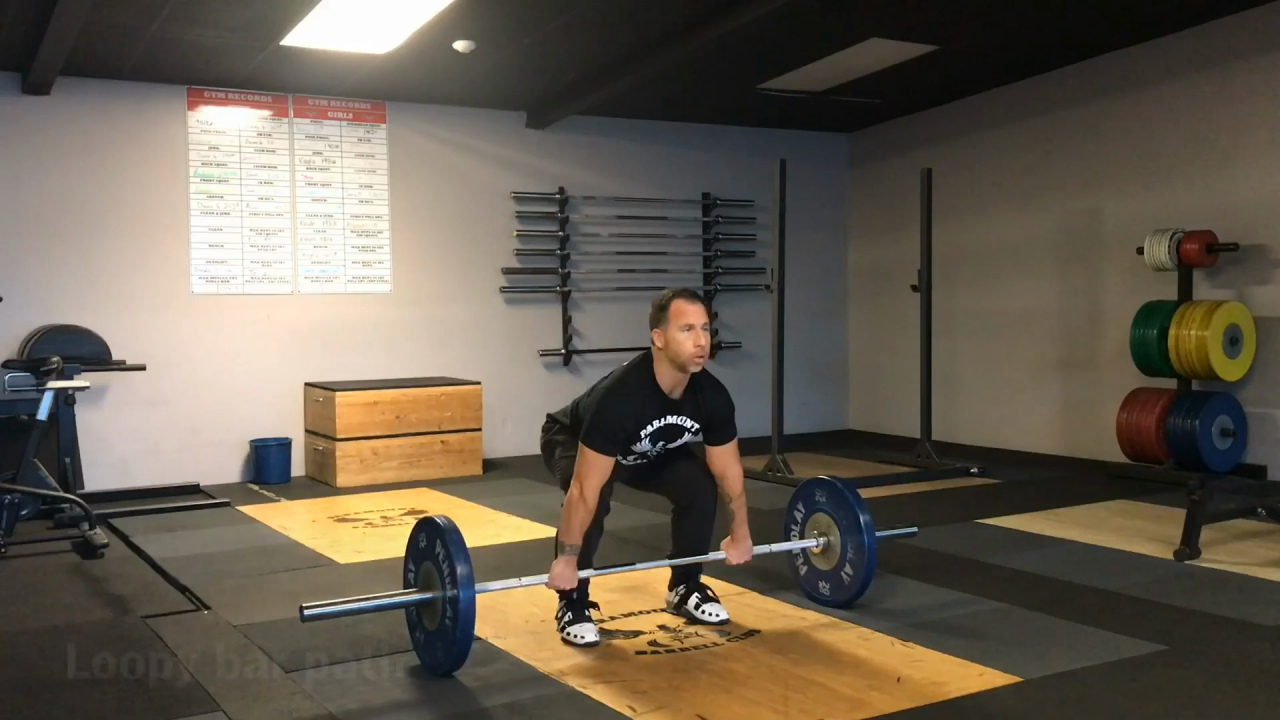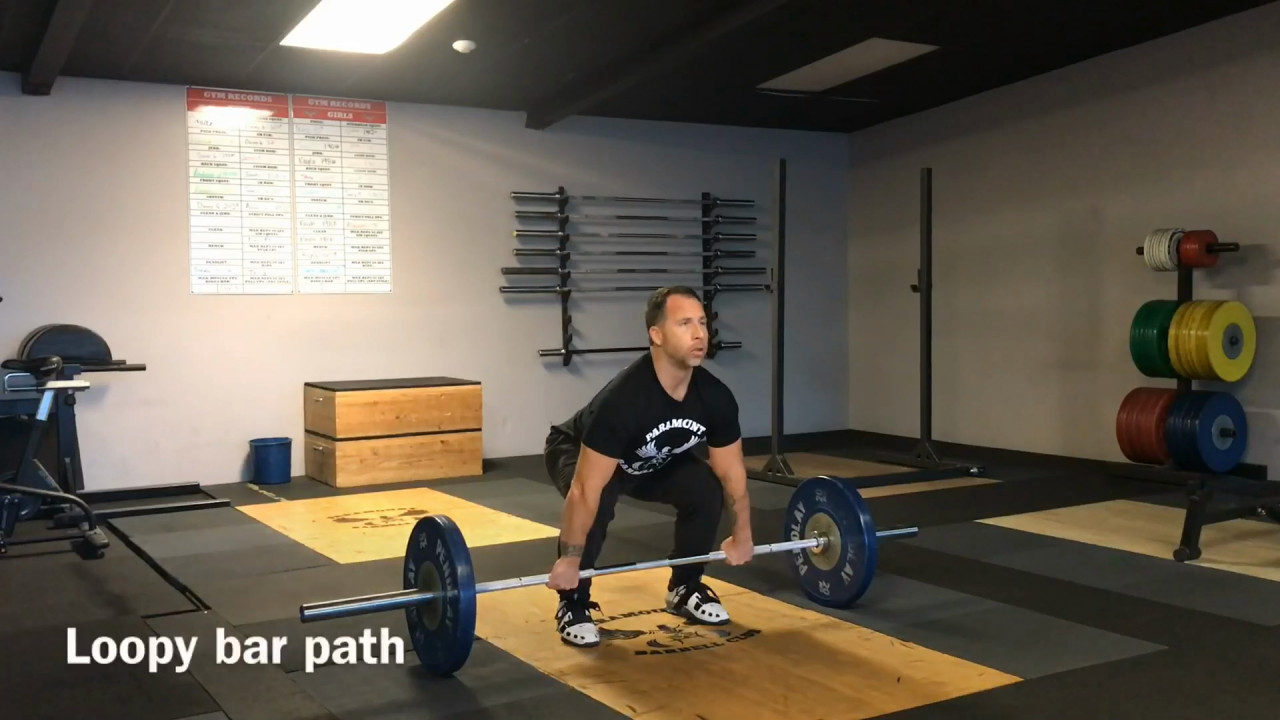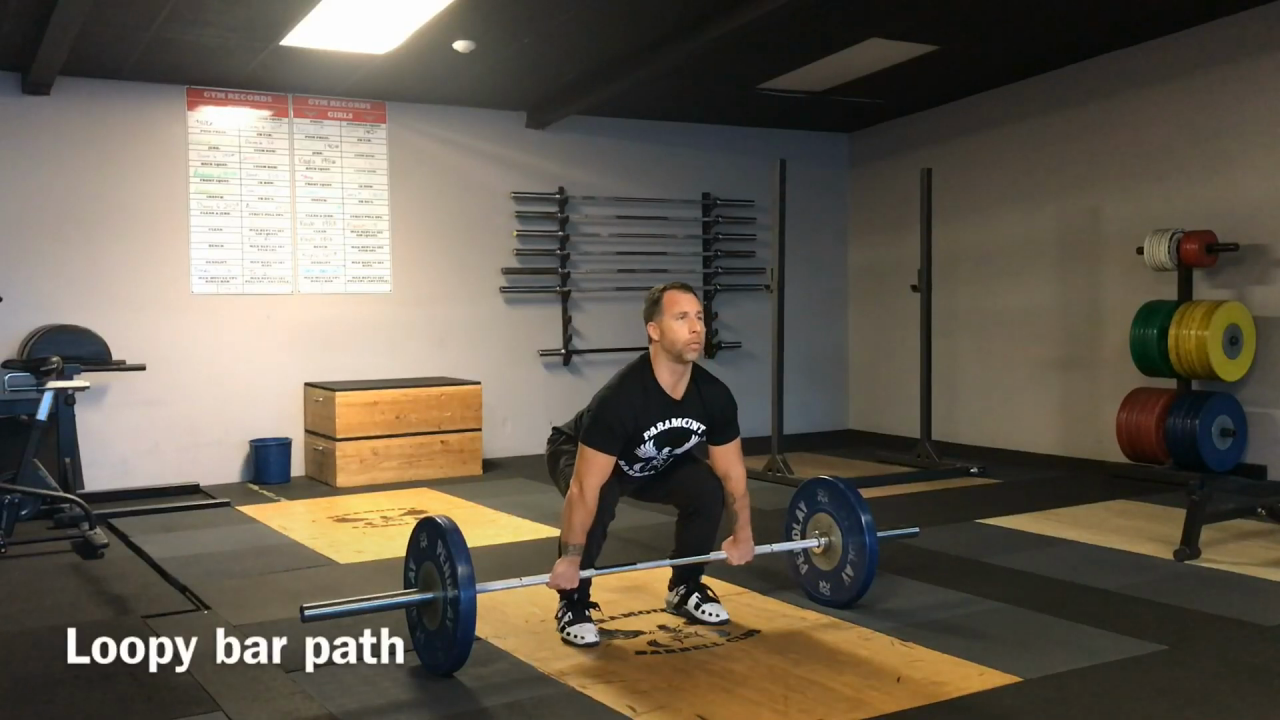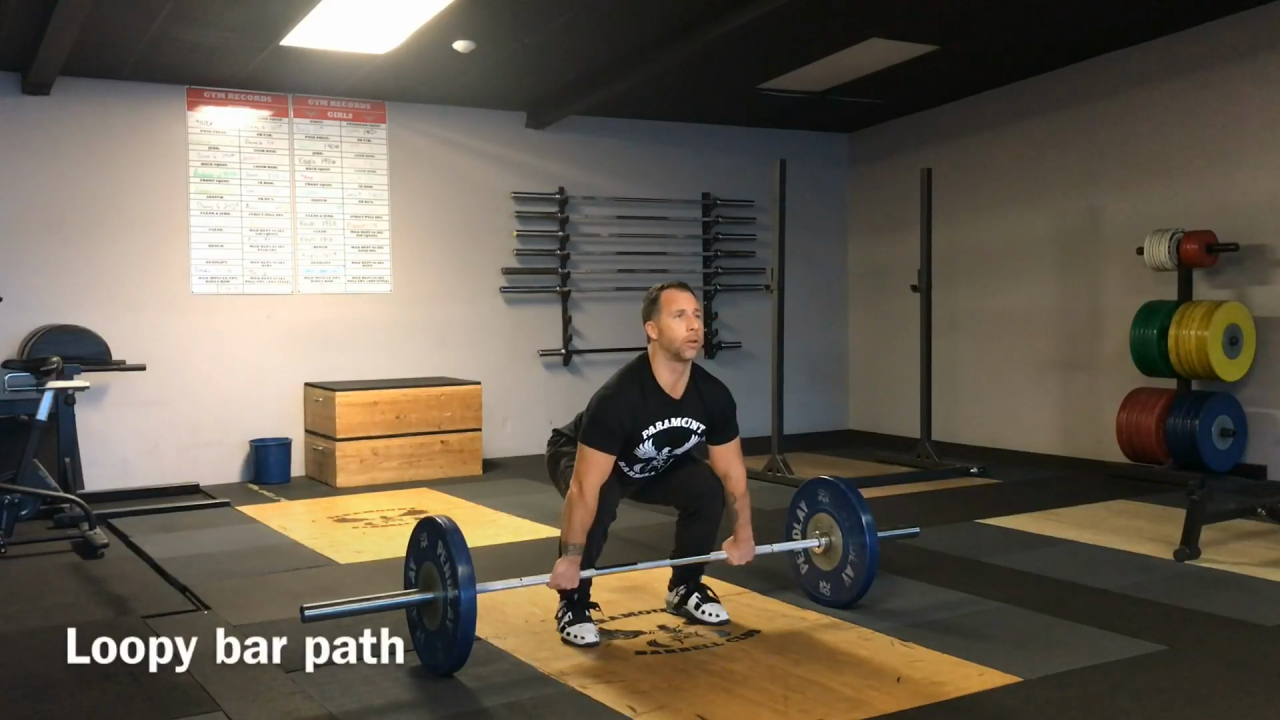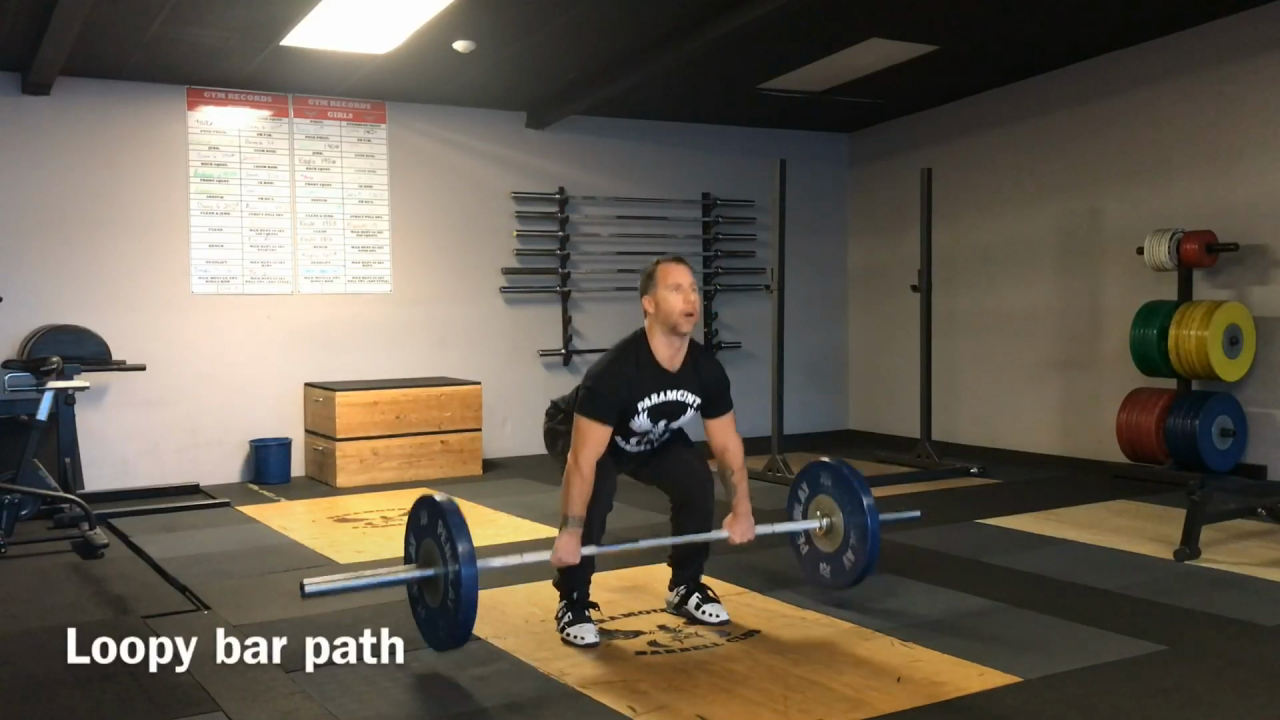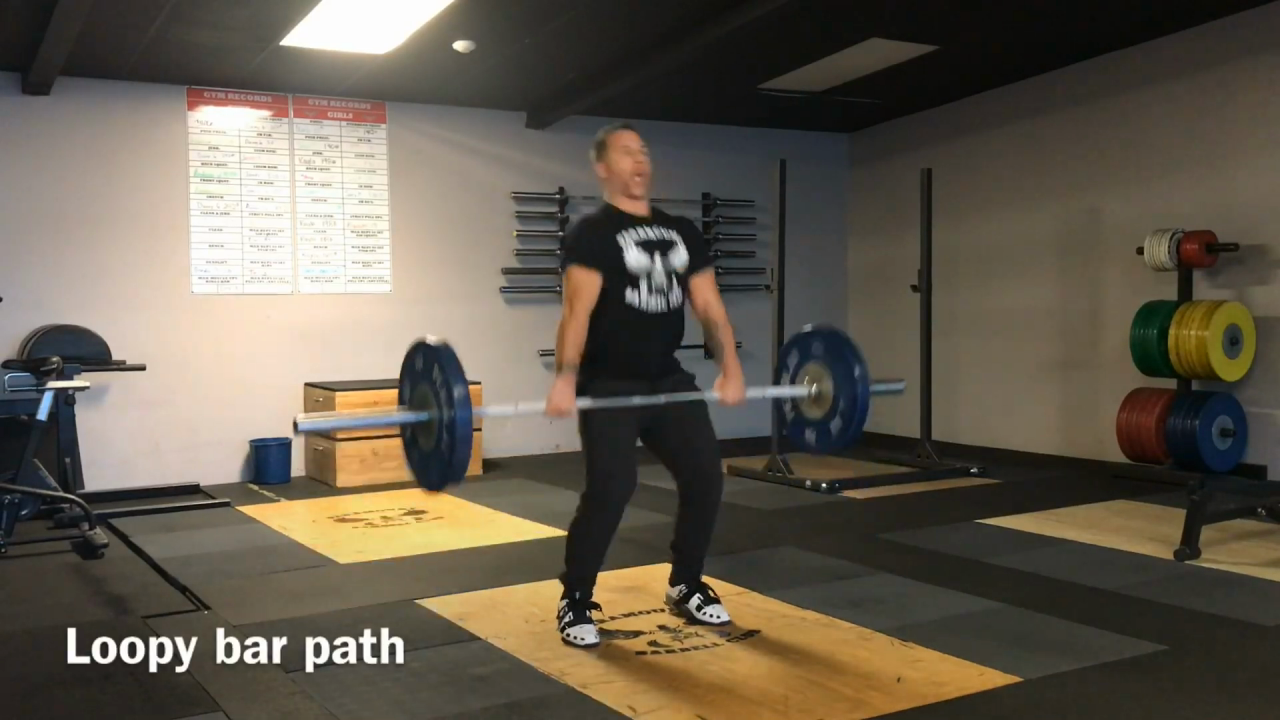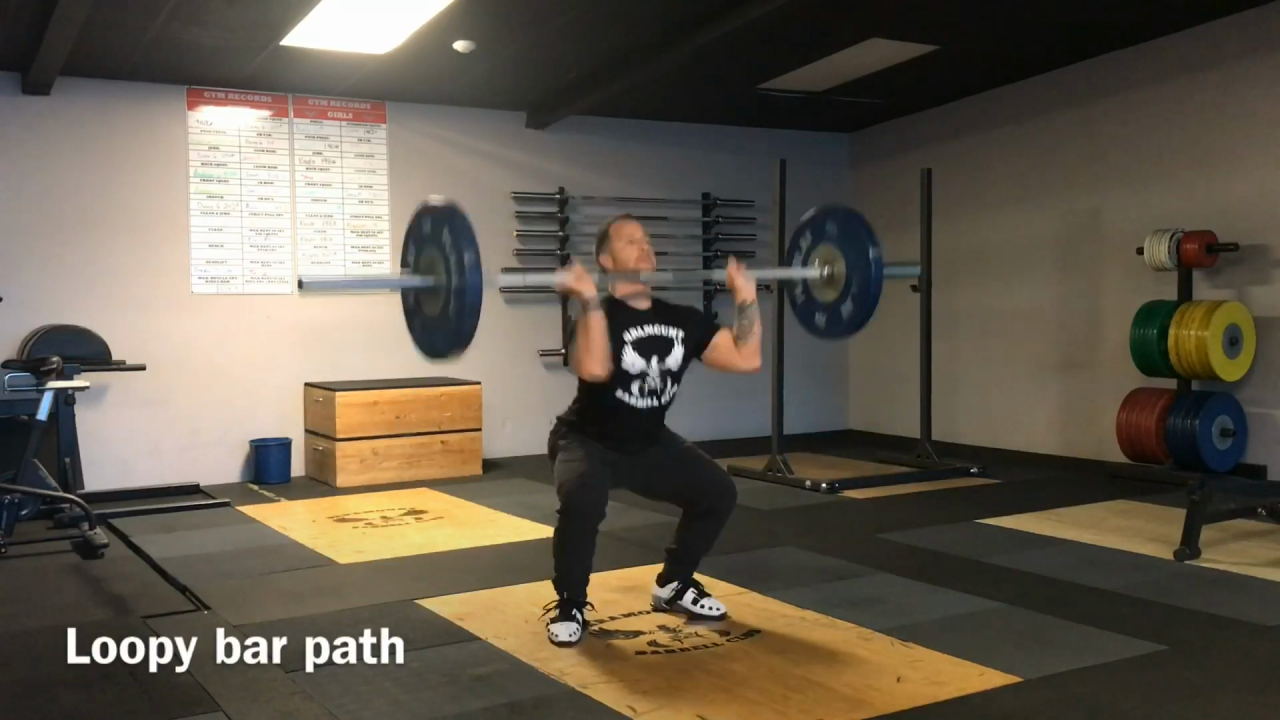
dt=0.5s
person 1, frame 1
left shoulder: (712, 395)
right shoulder: (620, 395)
left elbow: (728, 473)
right elbow: (585, 490)
left wrist: (740, 536)
right wrist: (566, 559)
right hip: (571, 439)
left knee: (700, 486)
right knee: (594, 501)
left ankle: (685, 588)
right ankle: (573, 604)
person 1, frame 2
left shoulder: (715, 397)
right shoulder: (623, 399)
left elbow: (732, 473)
right elbow: (586, 490)
left wrist: (742, 536)
right wrist: (569, 560)
left hip: (651, 460)
right hip: (576, 451)
left knee: (707, 489)
right knee: (598, 504)
left ankle: (685, 588)
right ankle: (572, 604)
person 1, frame 3
left shoulder: (714, 395)
right shoulder: (620, 397)
left elbow: (732, 472)
right elbow: (585, 489)
left wrist: (742, 536)
right wrist: (569, 560)
left hip: (653, 461)
right hip: (577, 453)
left knee: (707, 490)
right knee: (597, 504)
left ankle: (685, 589)
right ankle: (573, 605)
person 1, frame 4
left shoulder: (713, 395)
right shoulder: (619, 398)
left elbow: (731, 471)
right elbow: (585, 488)
left wrist: (743, 535)
right wrist: (570, 559)
left hip: (654, 464)
right hip: (576, 456)
left knee: (707, 490)
right knee: (598, 505)
left ankle: (685, 589)
right ankle: (573, 604)
person 1, frame 5
left shoulder: (706, 369)
right shoulder: (616, 370)
left elbow: (727, 445)
right elbow: (585, 459)
left wrist: (741, 512)
right wrist: (570, 536)
left hip: (651, 437)
right hip: (576, 429)
left knee: (697, 484)
right knee: (595, 499)
left ankle: (686, 589)
right ankle: (572, 605)
person 1, frame 6
left shoulder: (682, 230)
right shoulder: (594, 232)
left elbow: (709, 306)
right elbow: (577, 305)
left wrist: (730, 369)
right wrist: (565, 378)
left hip: (669, 381)
right hip: (608, 384)
left knee: (705, 478)
right knee: (611, 487)
left ankle: (686, 585)
right ankle: (576, 601)
person 1, frame 7
left shoulder: (683, 319)
right shoulder: (602, 315)
left elbow: (746, 360)
right elbow: (593, 369)
left wrist: (745, 299)
right wrist: (587, 300)
left hip: (649, 442)
right hip: (587, 441)
left knee: (718, 492)
right knee: (582, 498)
left ankle: (673, 584)
right ankle: (569, 603)
